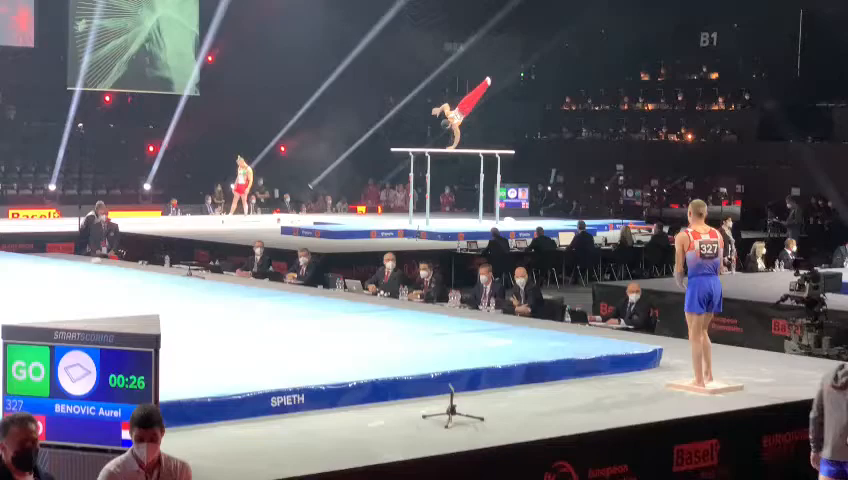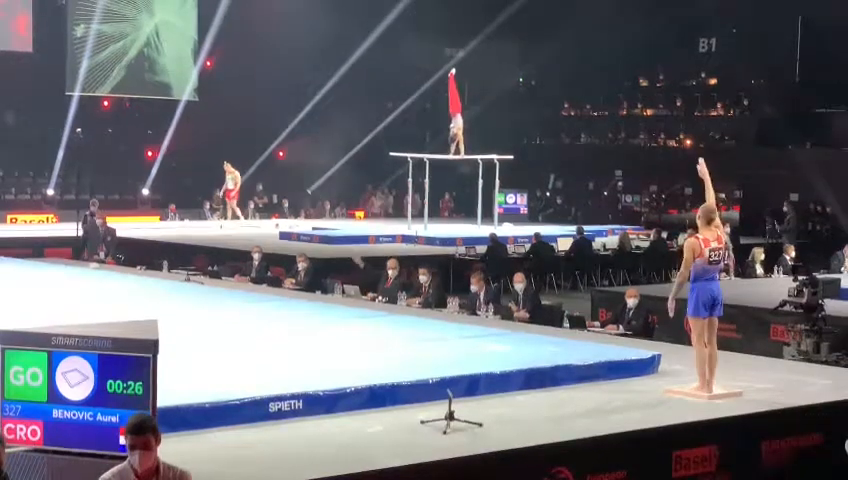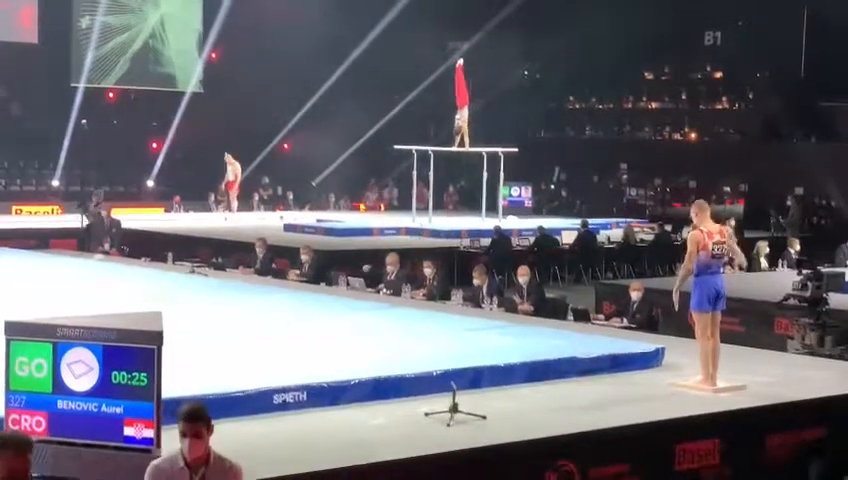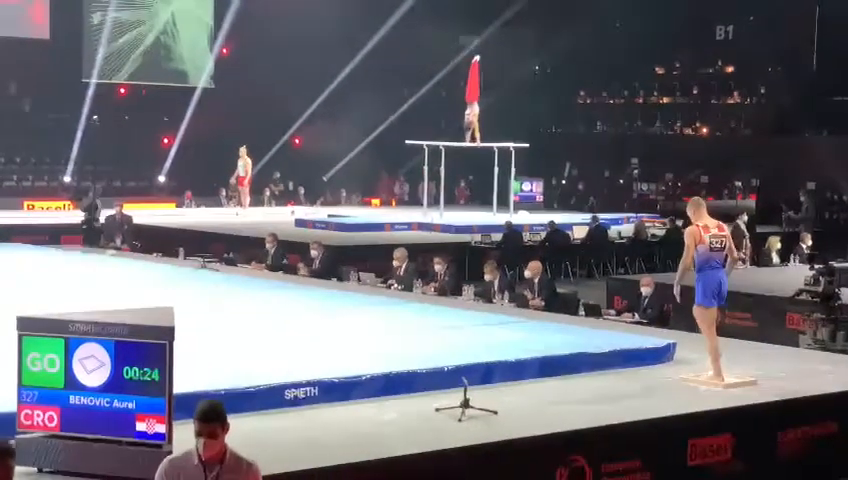
dt=0.7s
person 1, frame 1
left shoulder: (683, 236)
right shoulder: (716, 234)
left elbow: (679, 269)
right elbow: (719, 266)
left wrist: (681, 283)
left hip: (697, 284)
right hip: (715, 284)
left knee: (695, 335)
right knee: (702, 331)
left ankle: (699, 380)
right ankle: (708, 372)
person 1, frame 2
left shoulder: (693, 242)
right shoulder: (720, 234)
left elbow: (684, 274)
right elbow: (712, 204)
left wrist: (672, 296)
right wrist: (706, 176)
left hip: (699, 290)
right hip: (716, 288)
left knee: (698, 341)
right knee: (711, 341)
left ankle: (702, 385)
right ankle: (710, 383)
person 1, frame 3
left shoulder: (696, 235)
right shoulder: (723, 231)
left elbow: (688, 266)
right elbow: (735, 252)
left wrist: (676, 288)
right wrist: (741, 258)
left hip: (703, 283)
right hip: (718, 281)
left knee: (702, 335)
right knee: (714, 334)
left ankle: (705, 378)
right ankle: (713, 377)
person 1, frame 4
left shoulder: (693, 230)
right shoulder: (723, 228)
left elbow: (687, 261)
right elbow: (734, 257)
left wrist: (677, 282)
left hip: (706, 278)
right hip: (720, 277)
left knee: (709, 328)
right knee: (698, 312)
left ankle: (717, 374)
right ankle: (714, 353)
